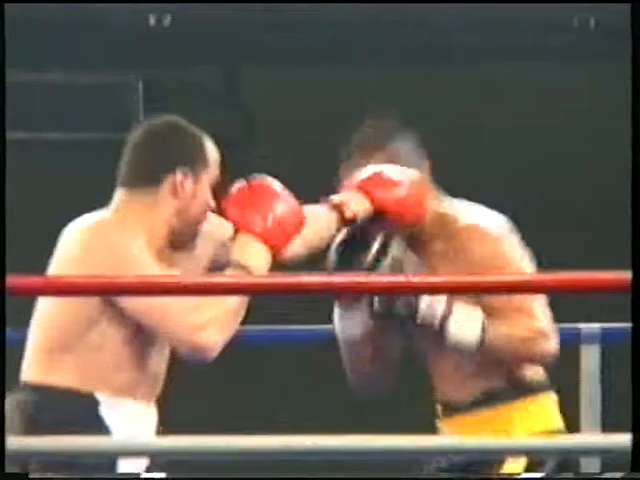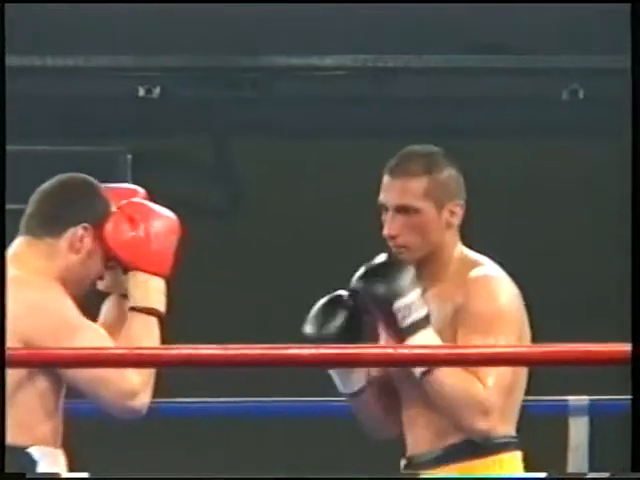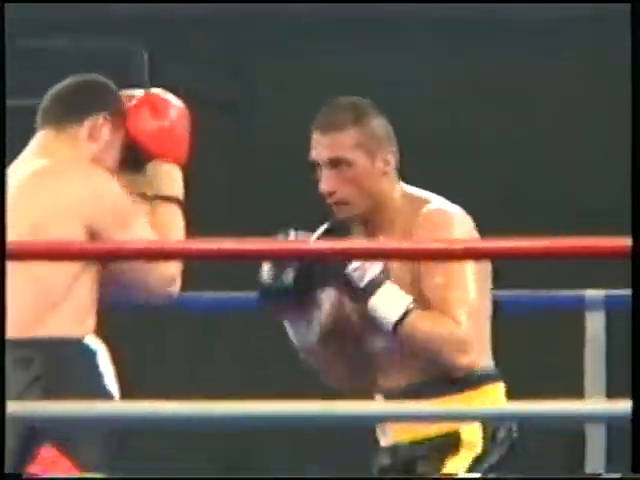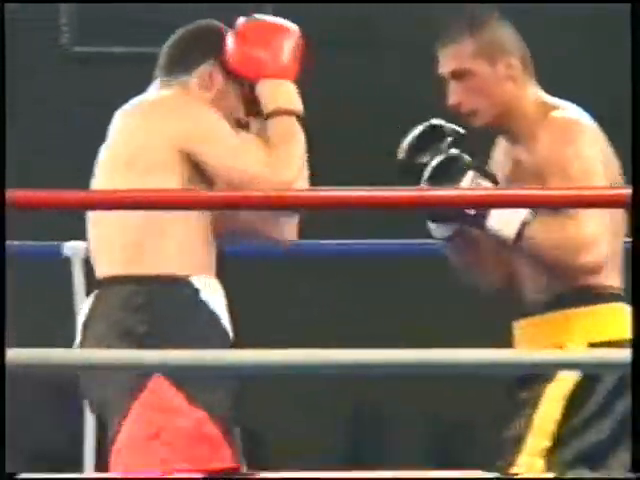
dt=0.7s
person 1, frame 1
left shoulder: (478, 236)
right shoulder: (402, 254)
left elbow: (539, 339)
right elbow: (371, 374)
left wrist: (435, 309)
right wrist: (351, 301)
left hip: (516, 435)
right hip: (465, 438)
person 1, frame 2
left shoulder: (484, 288)
right shoulder: (399, 293)
left elbow: (480, 414)
right elbow: (388, 421)
left wrist: (412, 323)
right wrist: (343, 362)
person 1, frame 3
left shoulder: (437, 227)
right shoulder: (342, 240)
left elbow: (464, 349)
right elbow: (346, 376)
left wrist: (369, 284)
right wrist: (299, 316)
left hip: (460, 433)
right hip: (402, 436)
person 1, frame 4
left shoulder: (565, 134)
right shoulder: (508, 149)
left elbow: (588, 251)
right elbow: (493, 271)
left wrist: (483, 204)
right wrist: (444, 212)
left hip: (583, 343)
right hip: (568, 344)
person 2, frame 1
left shoulder: (175, 241)
right shoulder: (110, 243)
left elbow: (258, 236)
right elbow: (203, 334)
right wrist: (254, 251)
right hip: (68, 436)
person 2, frame 2
left shoulder: (16, 290)
right shoulder: (32, 297)
left elbow: (103, 362)
right elbow: (130, 393)
left wrist: (125, 281)
right wrist: (147, 279)
person 2, frame 3
left shoulder: (14, 189)
right shoulder: (86, 186)
right elbow: (163, 279)
left wrist: (130, 185)
right wrist: (166, 170)
left hip: (18, 379)
right hip: (56, 383)
person 2, frame 4
right shoulder: (178, 112)
right elbow: (283, 187)
right wrist: (279, 91)
left hip: (144, 329)
right hip: (156, 332)
left knee: (216, 467)
